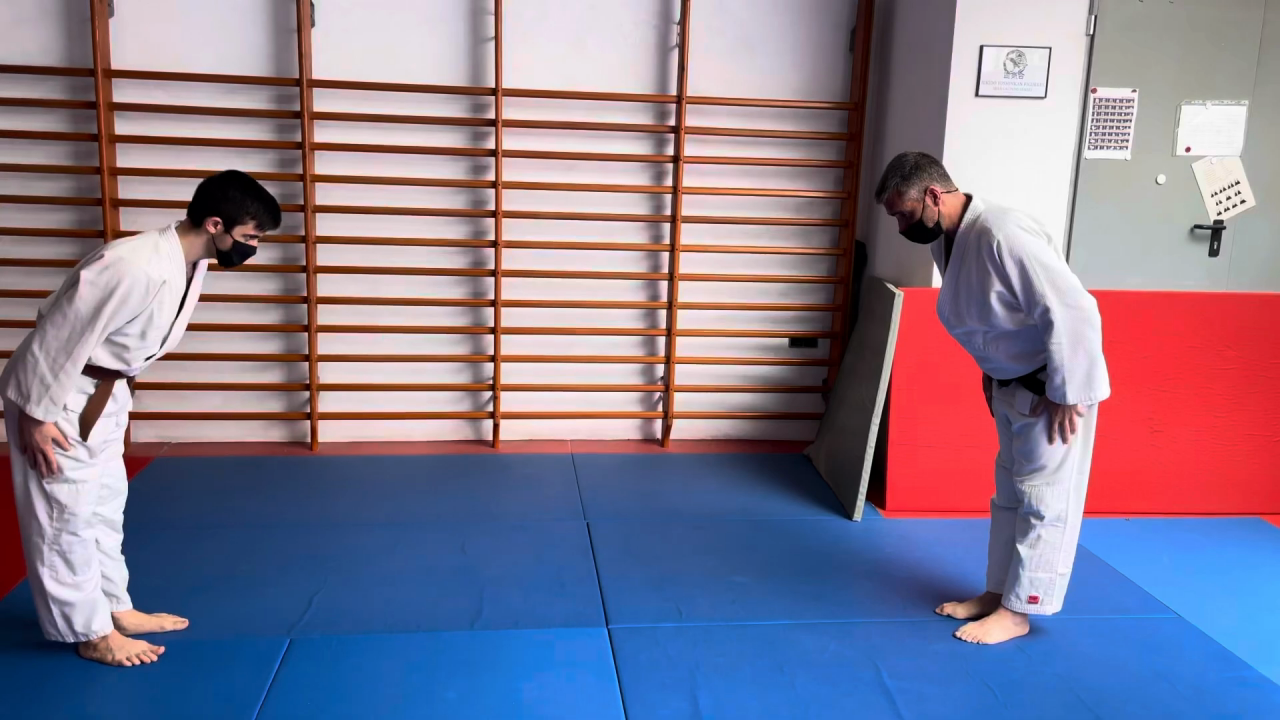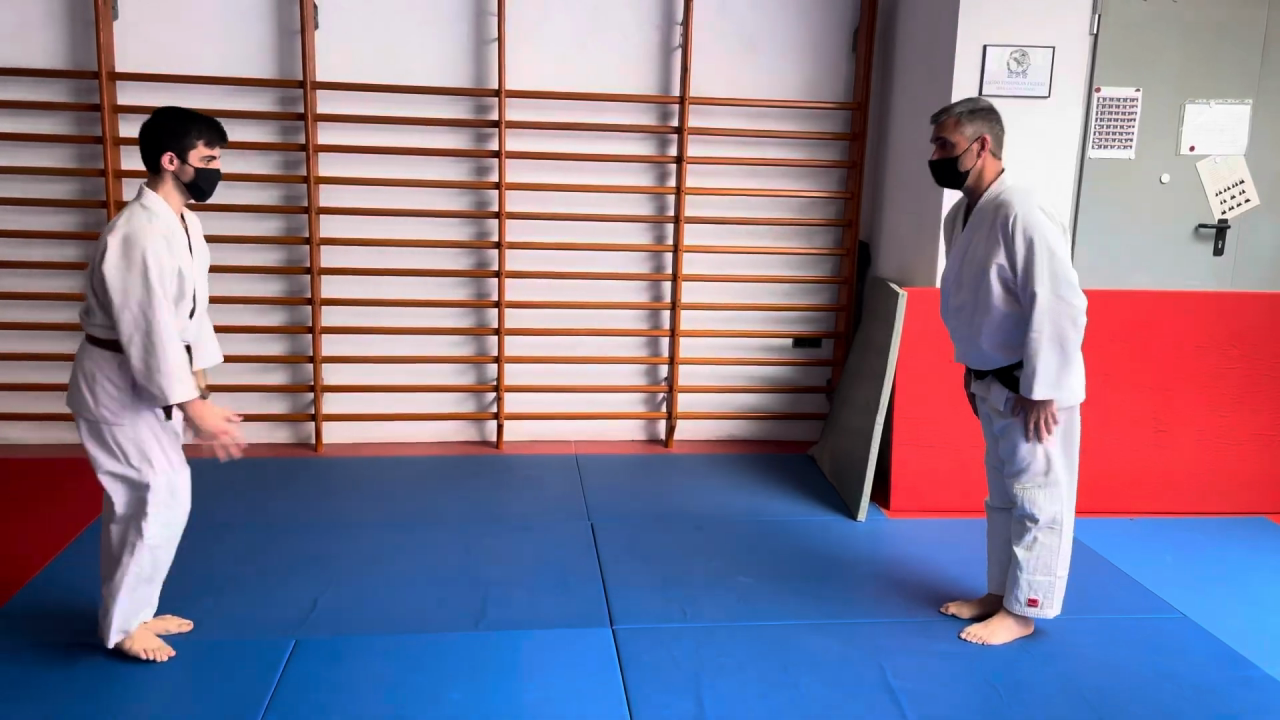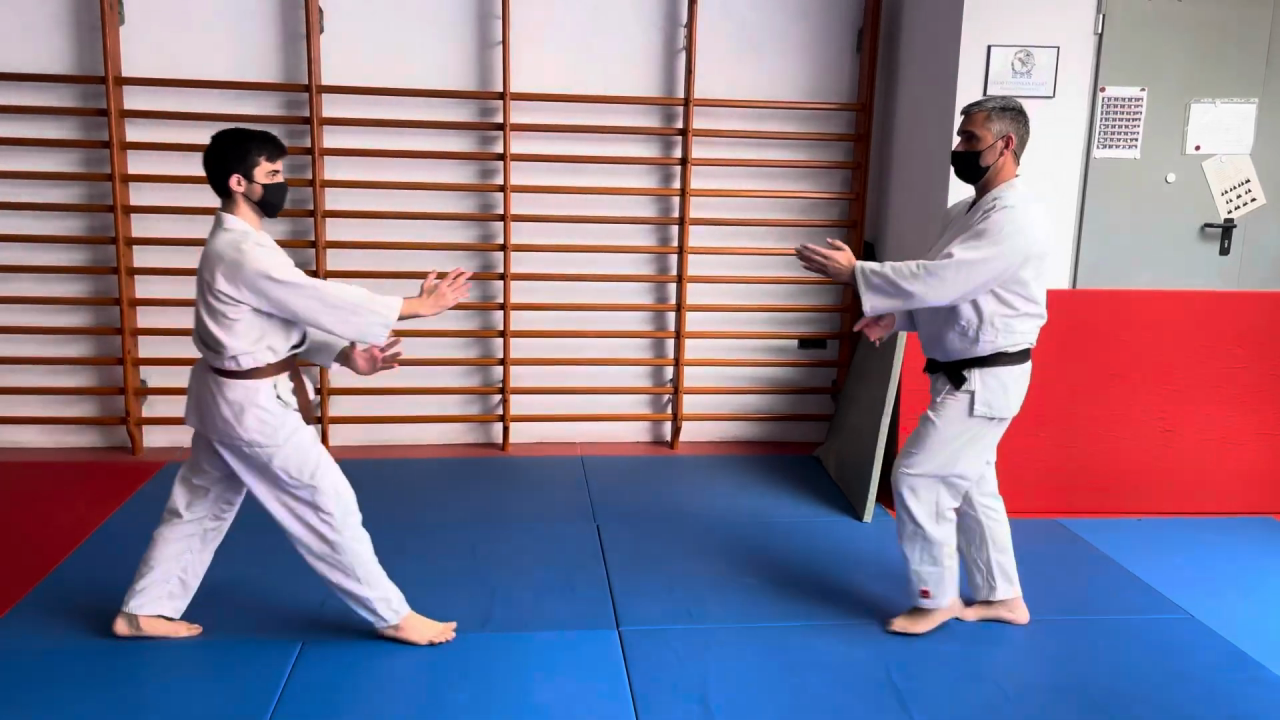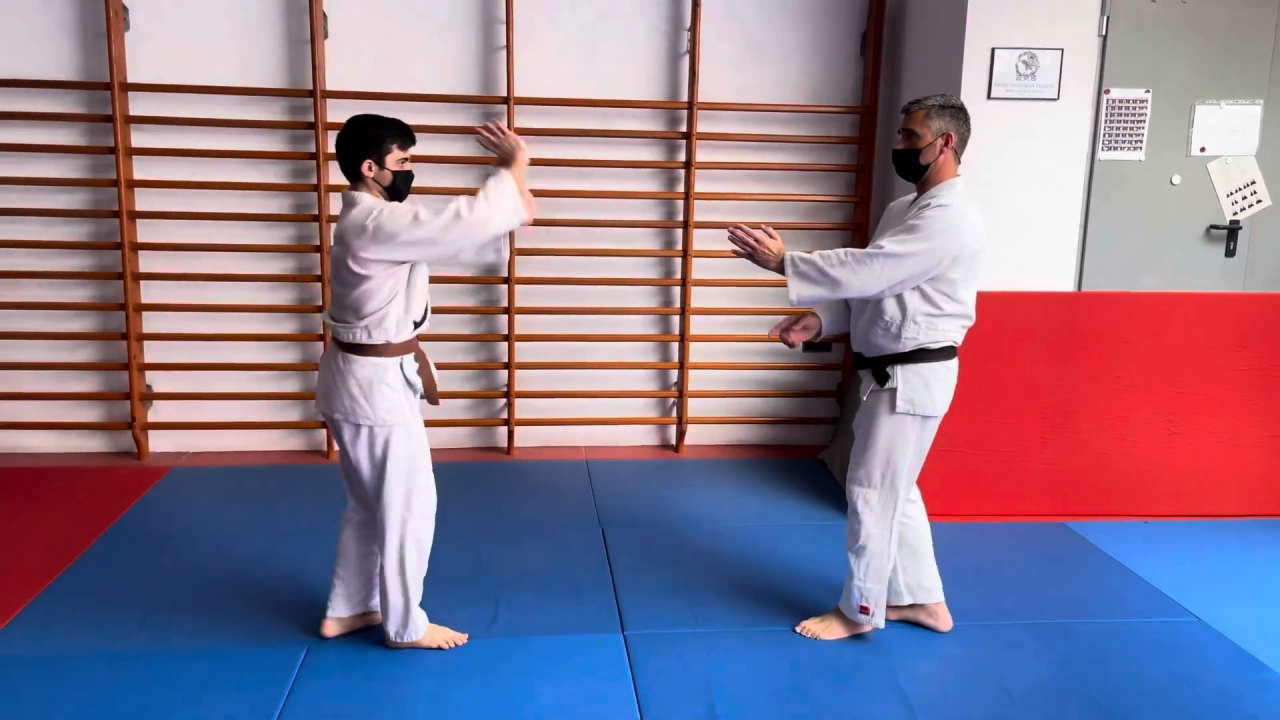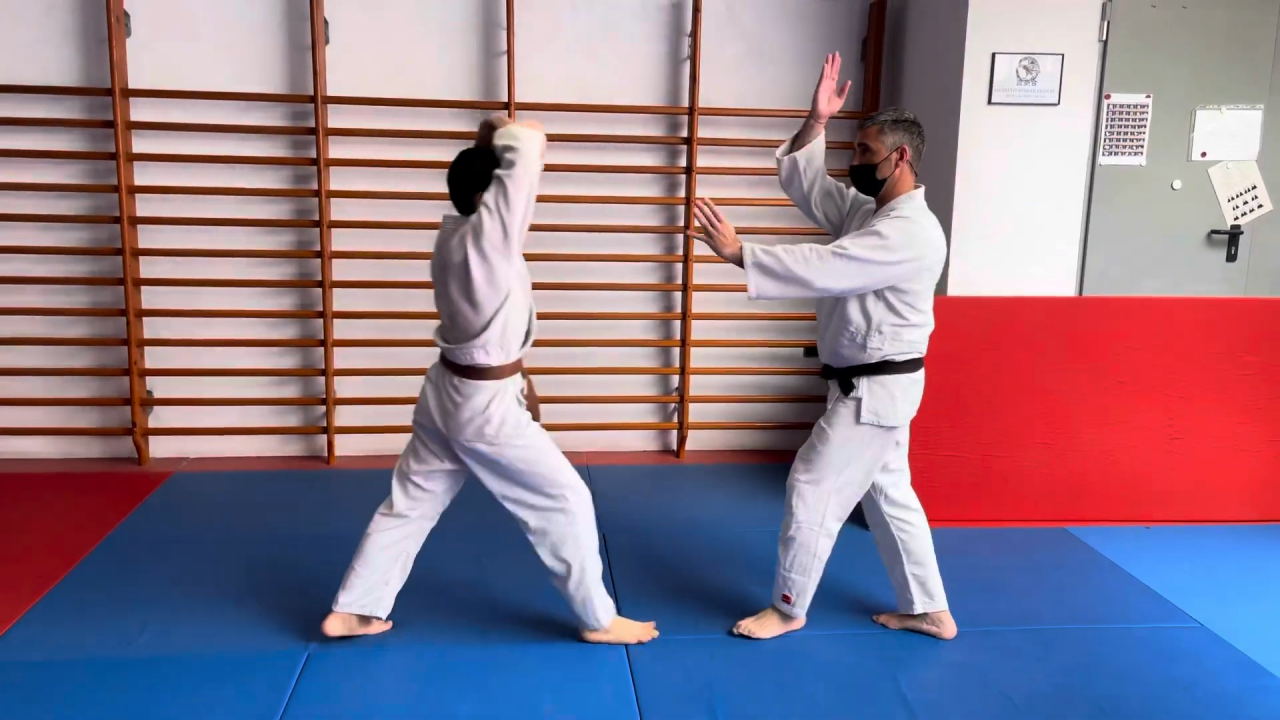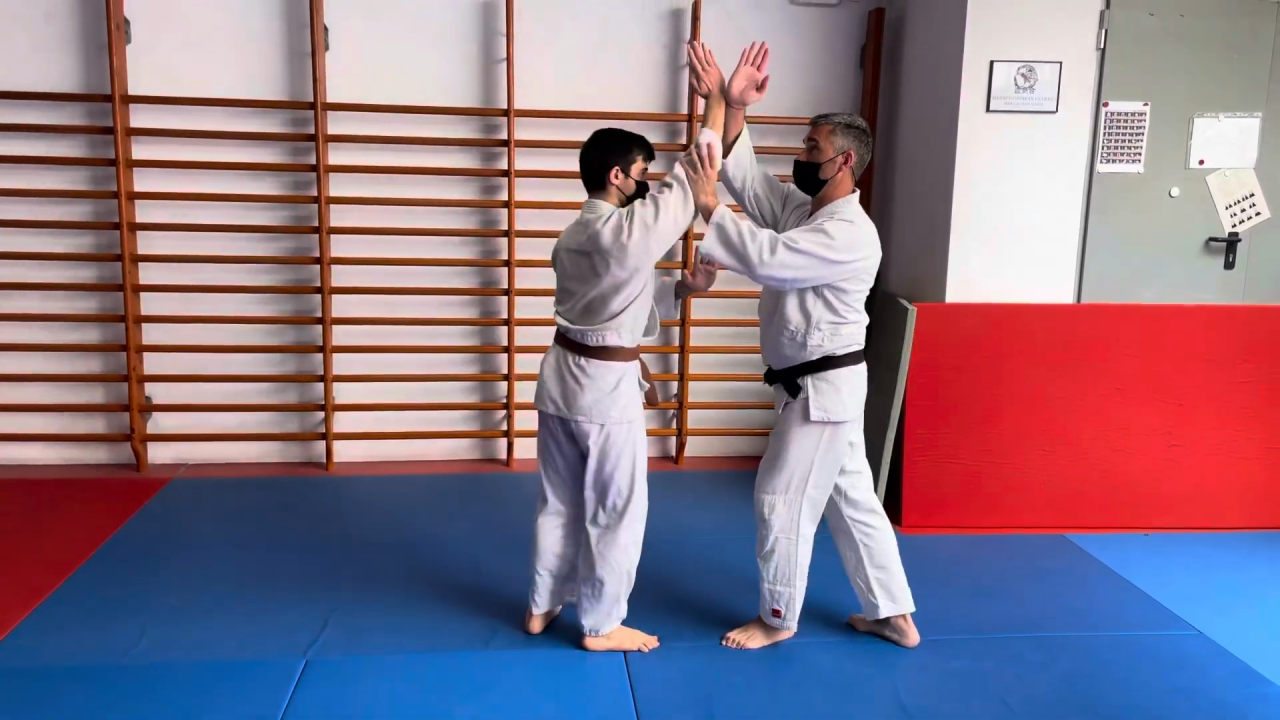
dt=0.5s
person 1, frame 1
left shoulder: (1003, 234)
right shoulder: (945, 239)
left elbow: (1073, 312)
left wrist: (1067, 395)
right wrist: (992, 372)
left hip: (1058, 385)
right hip: (1014, 384)
left knee: (1045, 496)
right knee: (1011, 491)
left ankle: (1018, 609)
right ankle: (999, 592)
person 1, frame 2
left shoulder: (1022, 215)
right shoulder: (959, 216)
left elbow: (1056, 308)
left wrist: (1042, 393)
right wrist: (973, 372)
left hip: (1039, 382)
right hip: (997, 381)
left knee: (1037, 498)
right knee: (1004, 493)
left ankle: (1024, 611)
right ankle: (1000, 594)
person 1, frame 3
left shoulder: (1015, 220)
right shoulder: (964, 211)
left elbow: (943, 279)
right elbow: (936, 283)
left wrist: (857, 275)
right wrist: (893, 316)
left hip: (986, 380)
right hip: (958, 375)
left knee: (917, 478)
right knee: (971, 489)
left ankle: (937, 599)
right ankle: (1003, 596)
person 1, frame 4
left shoulder: (951, 220)
right shoulder: (905, 209)
left elbow: (866, 269)
right elbow: (867, 274)
left wrist: (783, 261)
right wrist: (816, 321)
left hip: (912, 377)
right hip: (892, 372)
left knee: (872, 492)
right knee: (891, 489)
left ankle: (860, 611)
right ankle: (923, 599)
person 1, frame 5
left shoulder: (910, 232)
right shoulder: (865, 209)
left elbow: (824, 268)
right elbow: (805, 182)
left wrist: (739, 253)
right wrist: (817, 121)
left hip: (877, 389)
right hip: (868, 384)
left knee: (813, 489)
right knee: (888, 496)
left ankle: (788, 607)
right ankle: (929, 610)
person 1, frame 6
left shoulder: (851, 233)
right shoulder: (800, 208)
left elbow: (768, 259)
right elbow: (743, 176)
left wrist: (709, 209)
right wrist: (732, 107)
left hip: (822, 388)
right hip: (817, 385)
left knee: (783, 500)
right knee: (852, 499)
left ankle: (777, 618)
right ankle: (893, 614)
person 2, frame 1
left shoulder: (188, 263)
right shoulder: (135, 268)
right elbow: (60, 337)
left hip: (100, 394)
right hip: (57, 394)
left knee: (103, 501)
right knee: (67, 510)
left ankle: (112, 608)
right ankle: (90, 631)
person 2, frame 2
left shoulder: (183, 222)
right shoulder: (142, 230)
left elbow: (188, 311)
right elbow: (150, 326)
left wrist: (194, 391)
right wrist: (190, 406)
left hip: (147, 380)
right hip: (120, 382)
left knee: (156, 496)
right knee: (164, 498)
left ankle: (132, 611)
right ankle: (121, 623)
person 2, frame 3
left shoulder: (241, 241)
right shoulder: (241, 252)
left elbow: (295, 313)
right elbow: (318, 301)
left wrist: (346, 353)
right wrist: (417, 305)
left hip: (232, 396)
right hip: (254, 403)
left knee: (200, 507)
right knee: (328, 504)
left ankle: (143, 611)
right ankle: (390, 615)
person 2, frame 4
left shoulder: (367, 216)
right shoulder: (379, 222)
left elbow: (456, 233)
right elbow: (465, 221)
left wrist: (508, 212)
right wrist: (513, 168)
left hip: (358, 372)
right hip: (375, 381)
left knee: (370, 505)
right knee: (407, 505)
left ankle: (347, 610)
right ankle: (405, 623)
person 2, frame 5
left shoulder: (455, 234)
right shoulder: (483, 236)
left elbow: (509, 166)
right elbow: (520, 163)
left wrist: (502, 135)
right wrist: (504, 131)
left hip: (450, 394)
right hip: (489, 404)
left knee: (410, 504)
right knee: (566, 504)
left ankle: (350, 611)
right ankle: (597, 617)
person 2, frame 6
left shoulder: (571, 239)
right shoulder: (633, 231)
right elbow: (691, 183)
left wrist: (684, 288)
right wrist: (721, 106)
left hip: (561, 376)
right hip: (607, 389)
left knee: (558, 503)
right knee: (618, 511)
left ankle: (542, 606)
right ankle: (601, 624)
